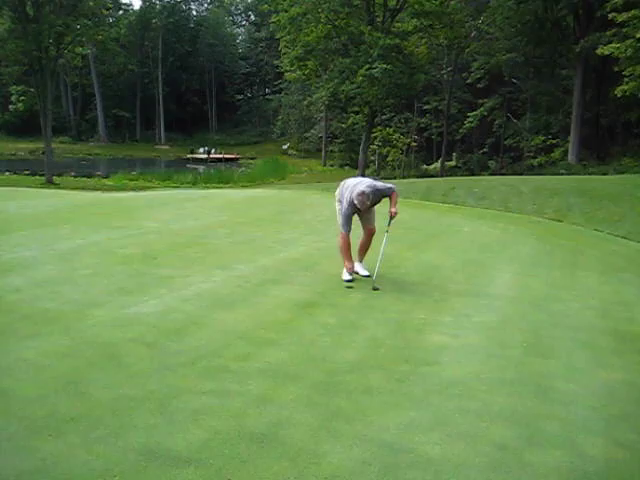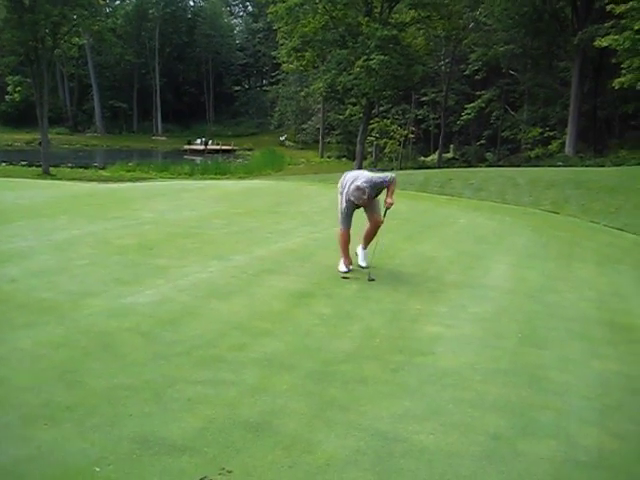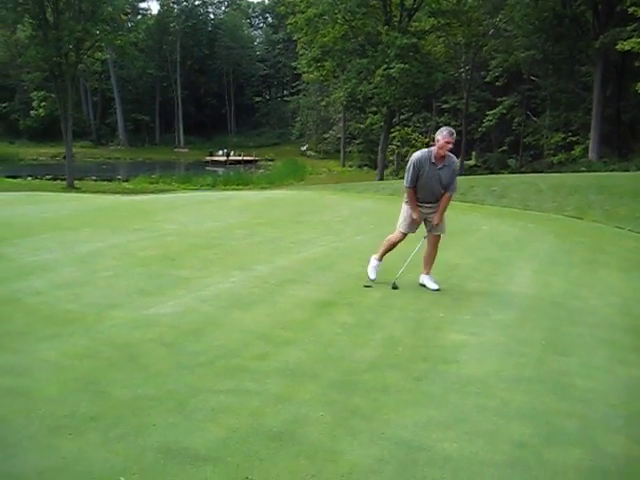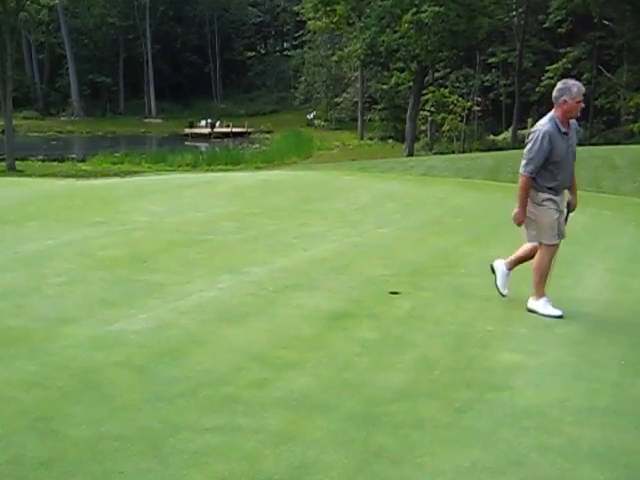
dt=0.7s
person 1, frame 1
left shoulder: (376, 188)
right shoulder: (347, 205)
left elbow: (393, 190)
right elbow: (345, 234)
left wrist: (393, 206)
right wrist: (348, 261)
left hip: (365, 199)
right hip: (343, 195)
left knee: (370, 230)
right knee: (343, 231)
left ankle: (359, 264)
right ankle: (346, 266)
person 1, frame 2
left shoulder: (374, 182)
right shoulder: (347, 202)
left elbow: (392, 177)
right elbow: (344, 230)
left wrist: (389, 197)
right wrist: (346, 258)
left hip: (368, 188)
left knee: (377, 221)
right knee: (343, 224)
left ankle: (362, 249)
right ankle: (343, 258)
person 1, frame 3
left shoulder: (453, 163)
right shoulder: (418, 158)
left elbow: (449, 191)
right elbow: (408, 186)
left wrist: (440, 214)
right wrist: (415, 211)
left hip: (435, 205)
right hip: (414, 203)
left knee: (434, 238)
right knee: (400, 235)
left ankle: (426, 276)
right ankle: (377, 259)
person 1, frame 4
left shoulder: (572, 126)
right shoulder: (545, 131)
right elbow: (526, 172)
left wrist: (573, 194)
right wrist: (520, 208)
left hip: (556, 195)
right hip: (539, 196)
left knee: (543, 242)
right knee: (549, 245)
left ankle: (504, 265)
right ankle: (537, 299)
